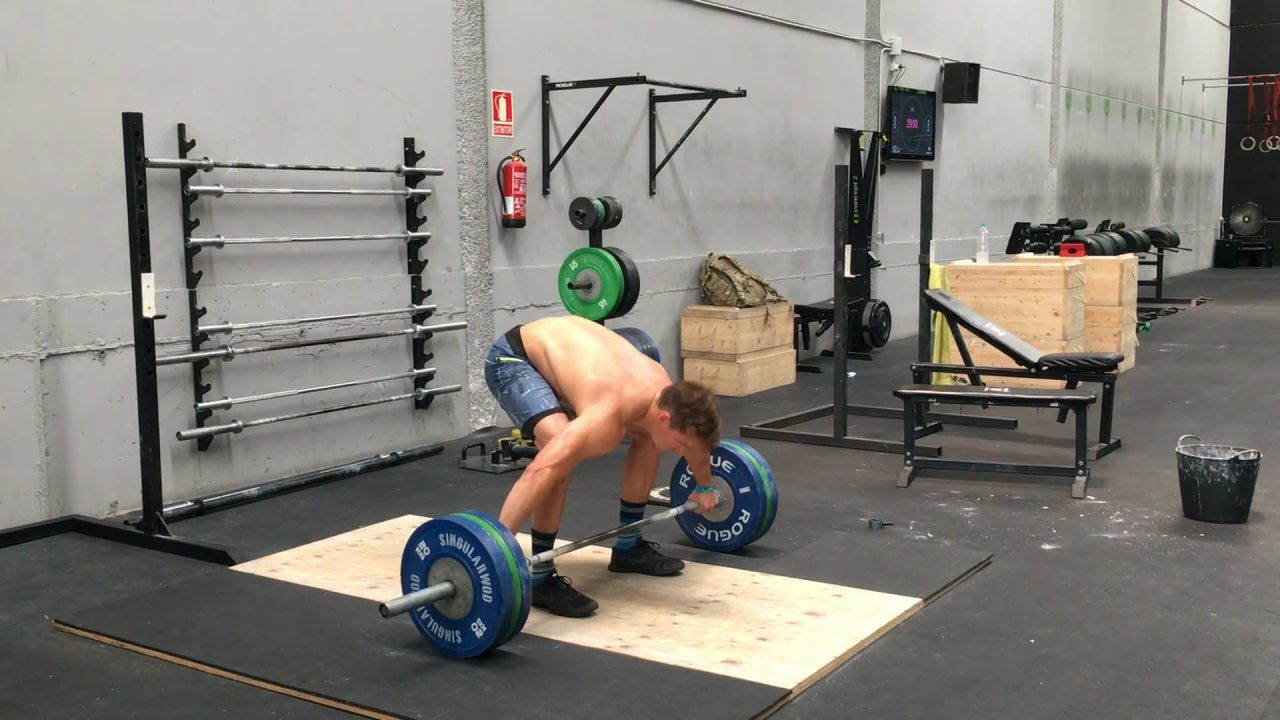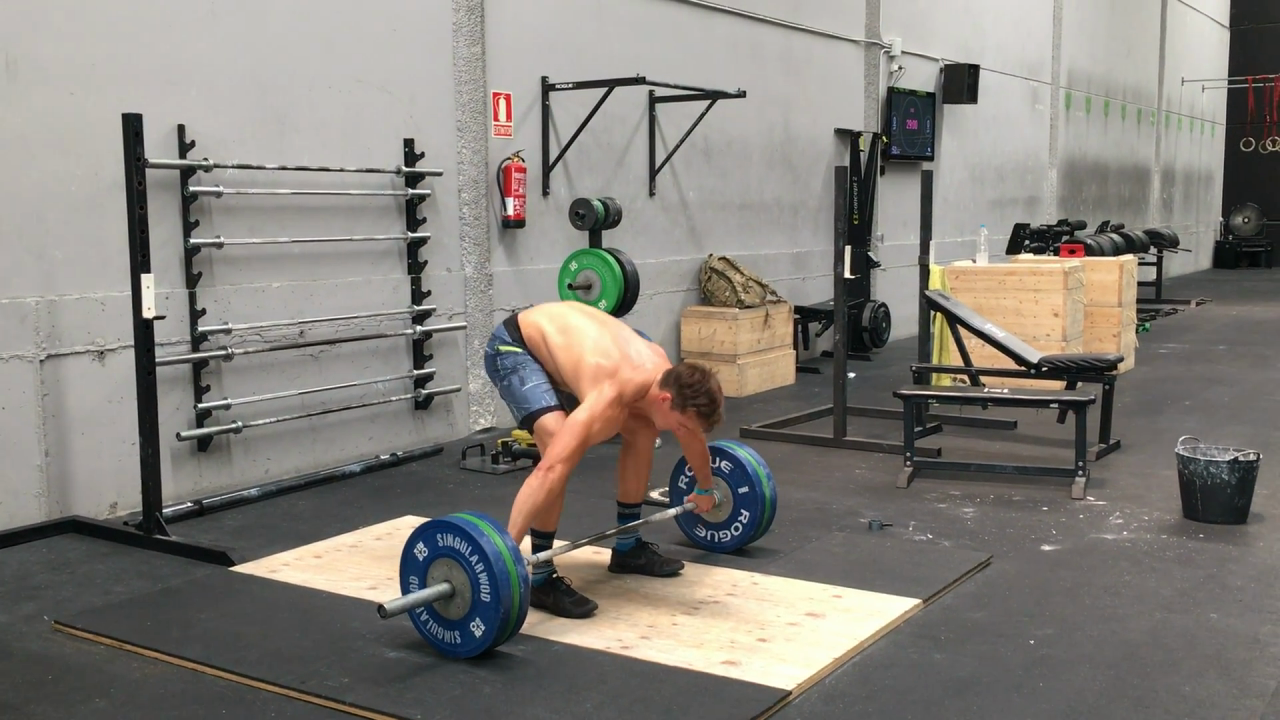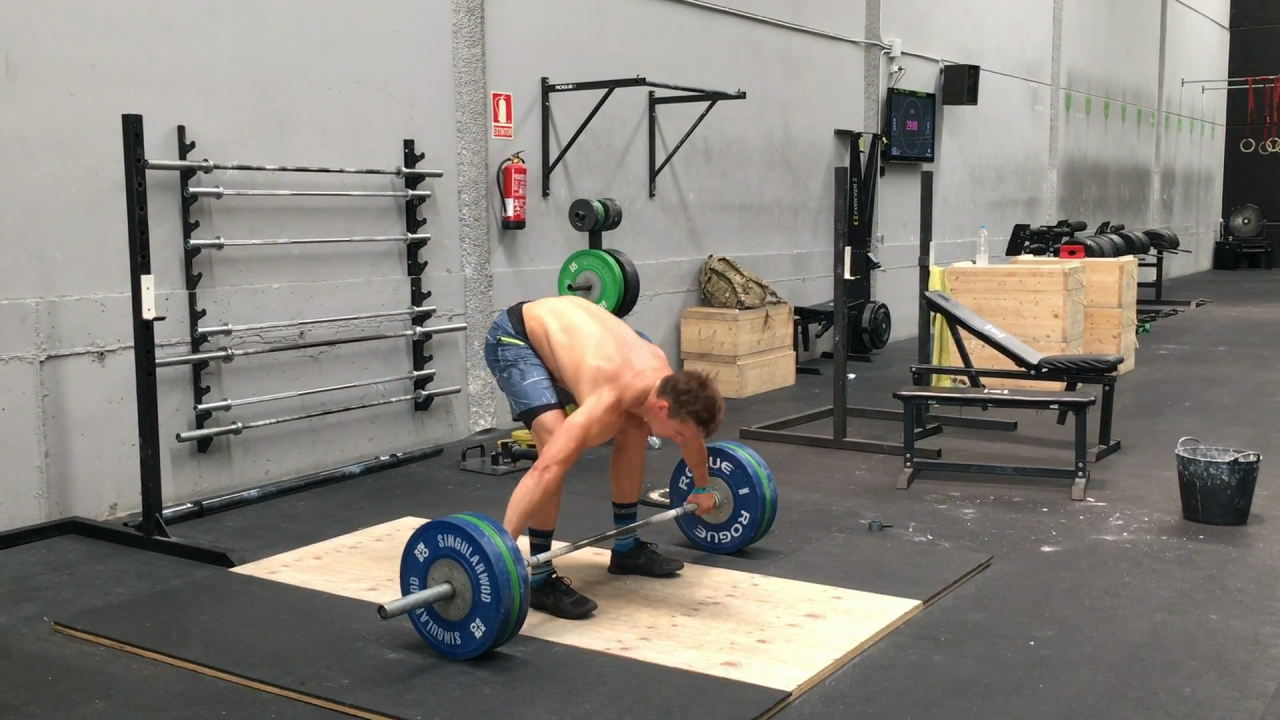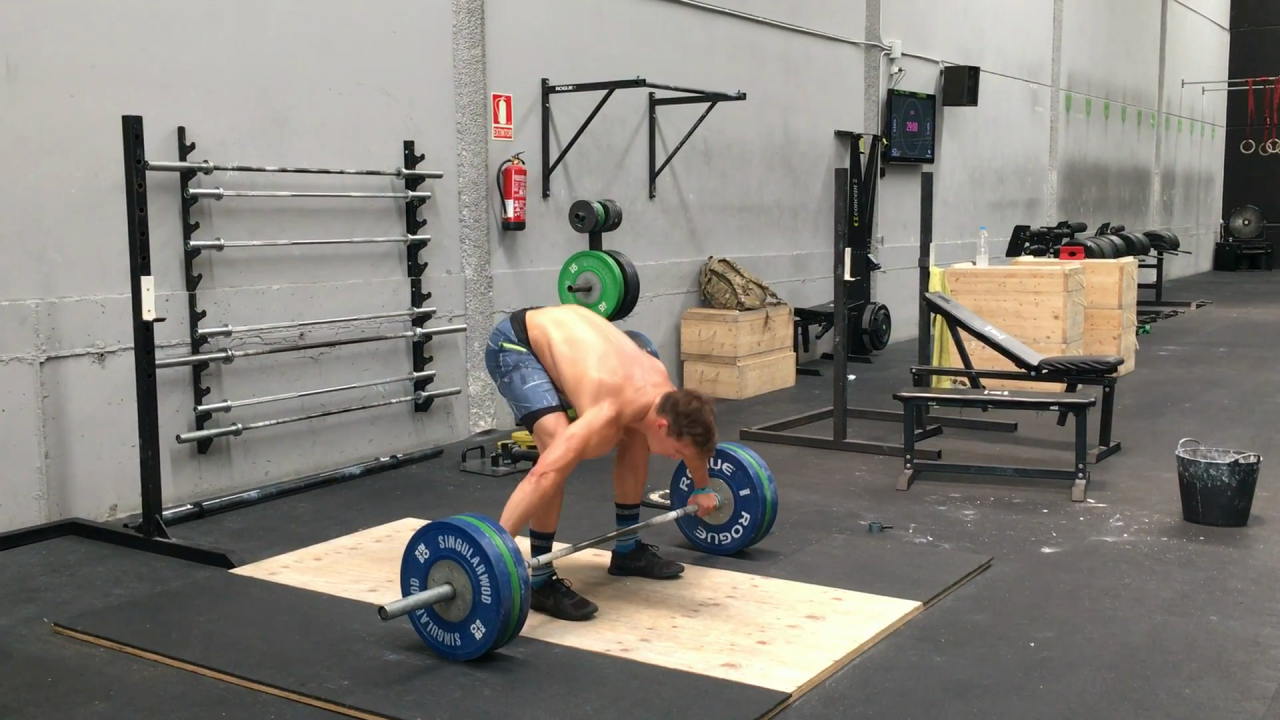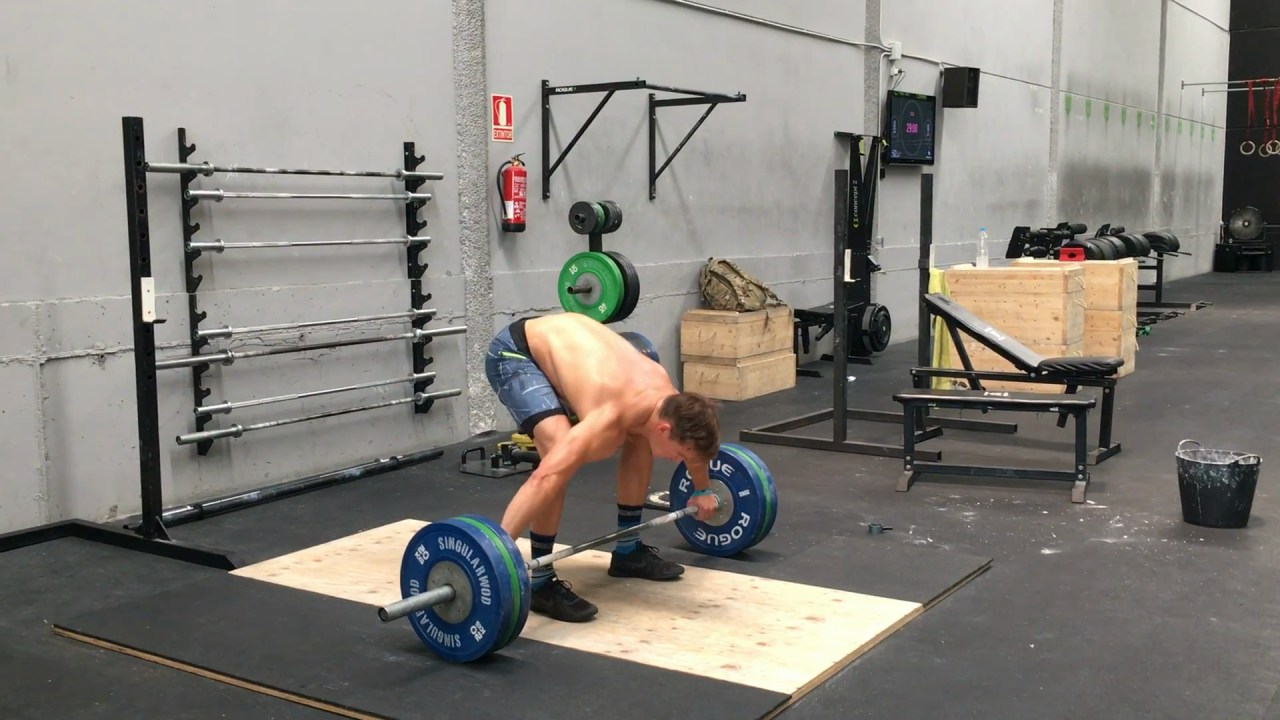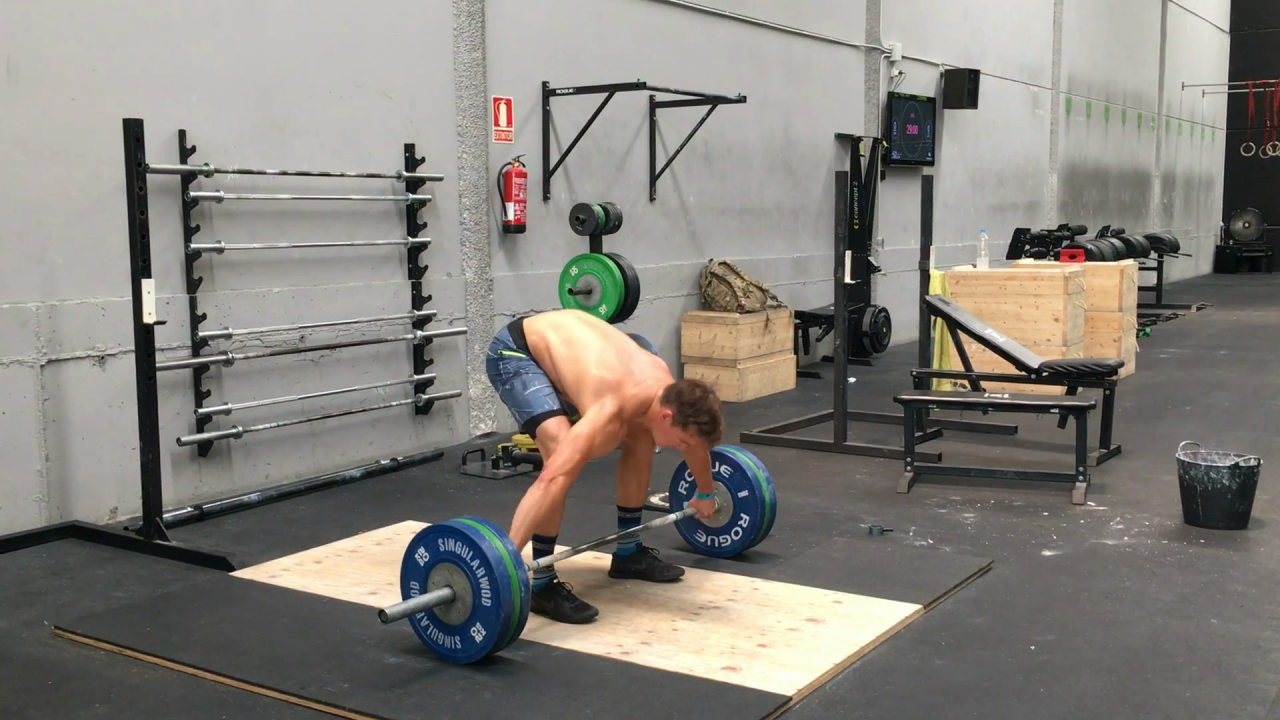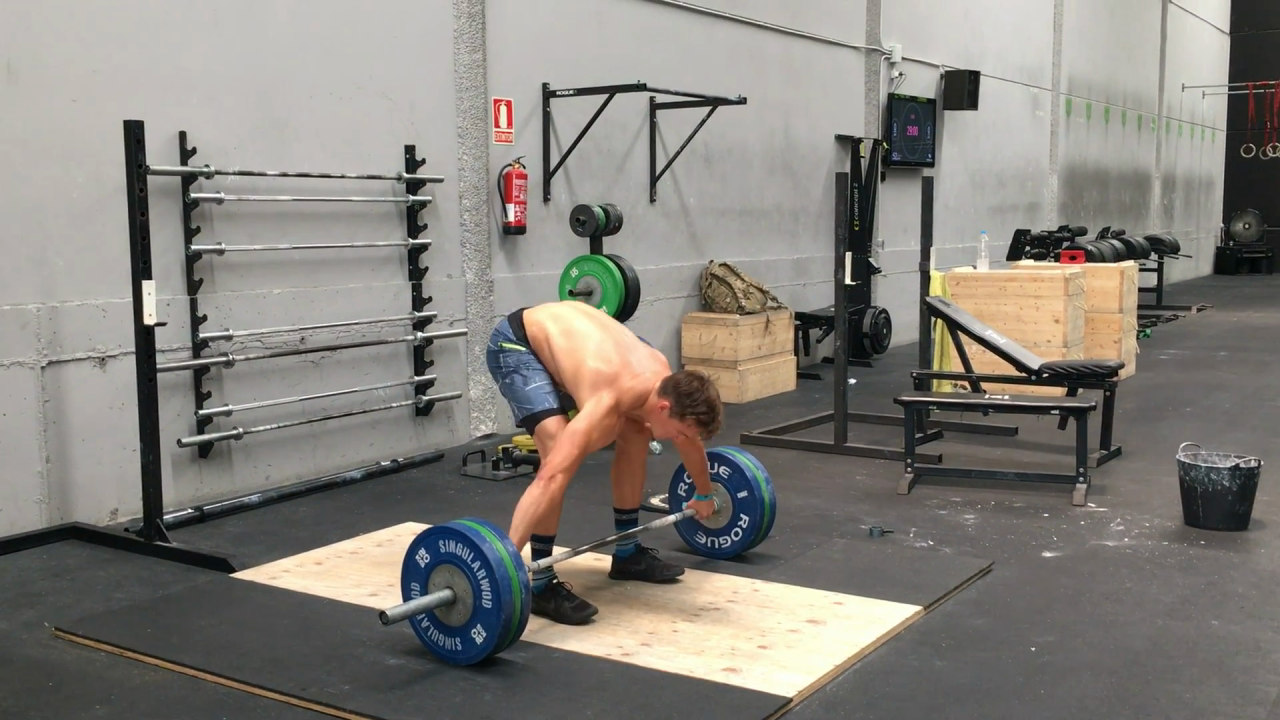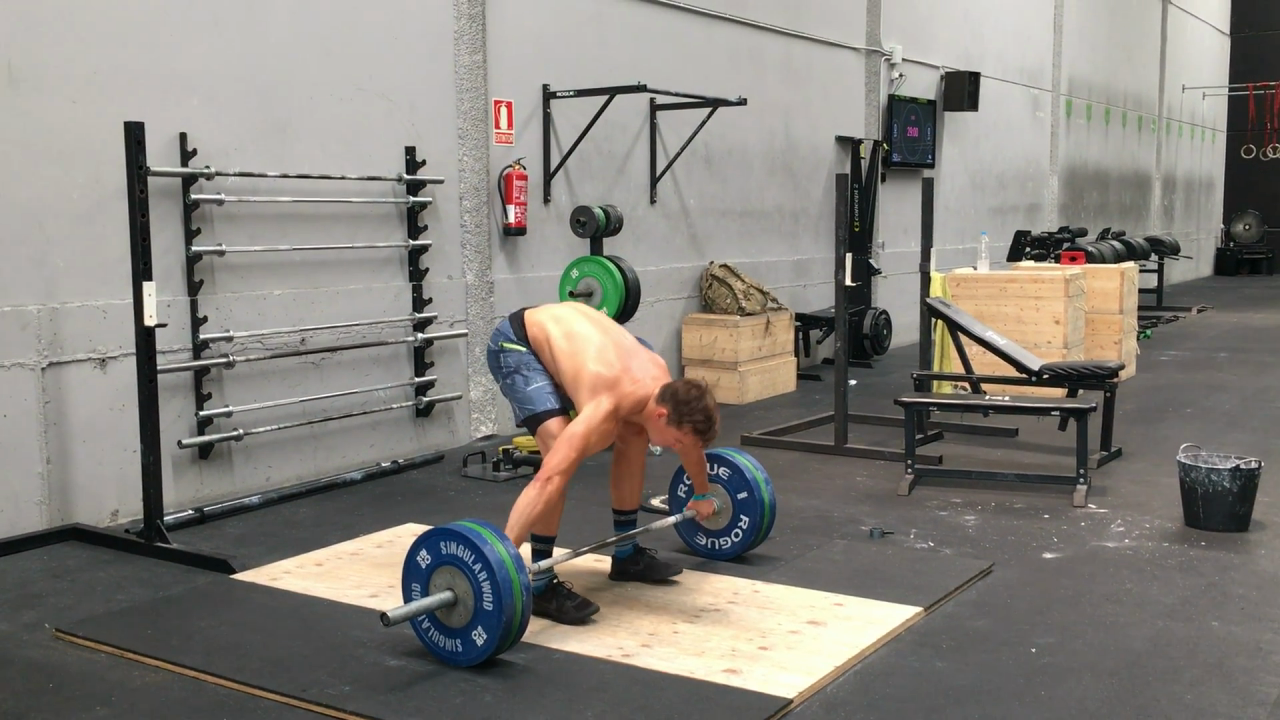
dt=0.1s
person 1, frame 1
left shoulder: (668, 395)
right shoulder: (608, 417)
left elbow: (696, 433)
right elbow: (539, 472)
left wrist: (704, 488)
left hip: (561, 345)
right hip: (513, 358)
left knee: (647, 438)
right knee: (558, 459)
left ankle: (628, 548)
right ankle: (541, 578)
person 1, frame 2
left shoulder: (665, 377)
right shoulder: (611, 398)
left elbow: (695, 434)
right elbow: (551, 470)
left wrist: (704, 490)
right hip: (513, 346)
left knee: (640, 432)
right knee: (557, 442)
left ankle: (627, 548)
right ankle: (541, 579)
person 1, frame 3
left shoulder: (666, 382)
right shoulder: (609, 404)
left elbow: (693, 435)
right elbow: (546, 469)
left wrist: (702, 488)
left hip: (561, 327)
right hip: (514, 338)
left knee: (633, 432)
right knee: (555, 437)
left ankle: (626, 548)
right ankle: (540, 579)
person 1, frame 4
left shoulder: (666, 398)
right shoulder: (609, 416)
left elbow: (691, 438)
right elbow: (542, 476)
left wrist: (703, 489)
left hip: (563, 331)
right hip: (515, 345)
left knee: (636, 438)
right knee: (558, 440)
left ankle: (628, 550)
right ankle: (541, 581)
person 1, frame 5
left shoulder: (669, 401)
right shoulder: (610, 419)
left elbow: (693, 442)
right elbow: (544, 480)
left wrist: (703, 491)
left hip: (563, 338)
right hip: (514, 353)
left knee: (640, 442)
right knee: (558, 444)
left ankle: (628, 551)
right ankle: (540, 583)
person 1, frame 6
left shoulder: (669, 392)
right shoulder: (612, 412)
left elbow: (696, 446)
right elbow: (552, 480)
left wrist: (705, 495)
right hip: (515, 351)
left knee: (641, 440)
right knee: (560, 448)
left ankle: (628, 553)
right ankle: (541, 584)
person 1, frame 7
left shoulder: (668, 386)
right shoulder: (608, 407)
left elbow: (693, 443)
right elbow: (551, 478)
left wrist: (704, 495)
left hip: (562, 330)
right hip: (515, 344)
left knee: (635, 437)
right knee: (558, 444)
left ankle: (627, 553)
right ankle: (541, 585)
person 1, frame 8
left shoulder: (666, 392)
right shoulder: (608, 410)
left elbow: (691, 447)
right elbow: (548, 481)
left wrist: (702, 496)
right hip: (515, 345)
left knee: (632, 438)
right knee: (561, 454)
left ankle: (626, 555)
right ankle: (542, 585)
